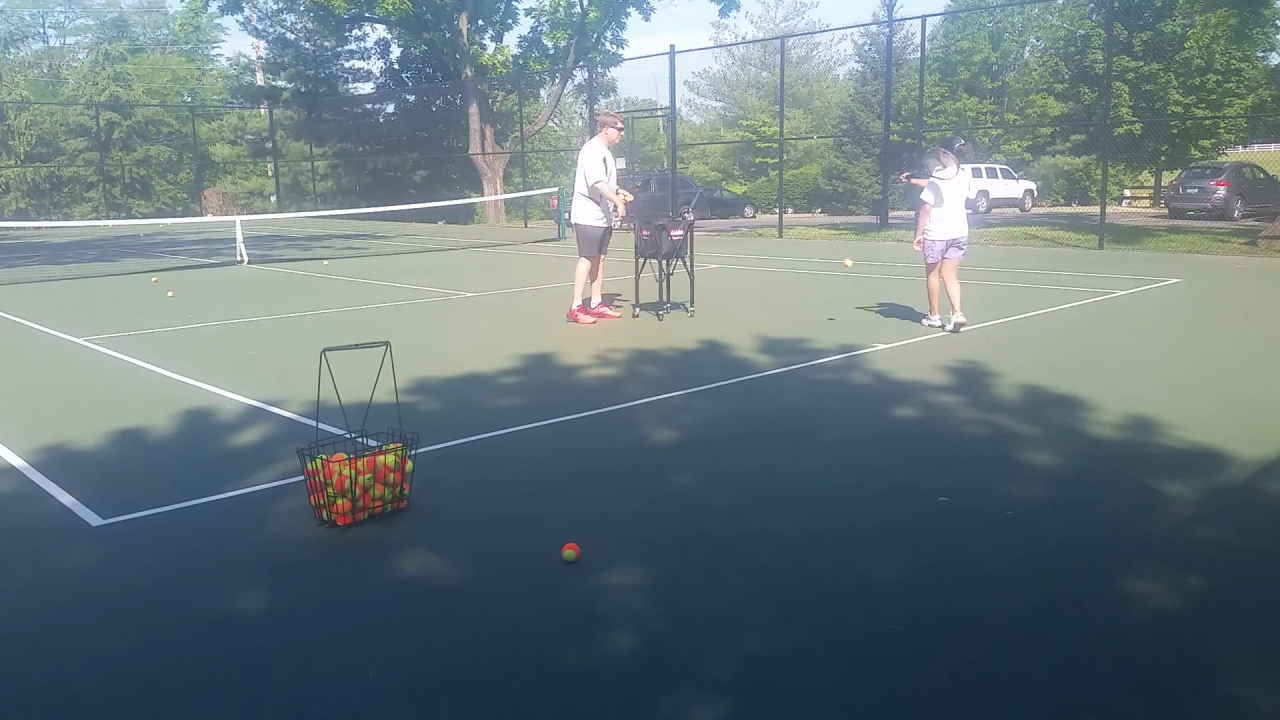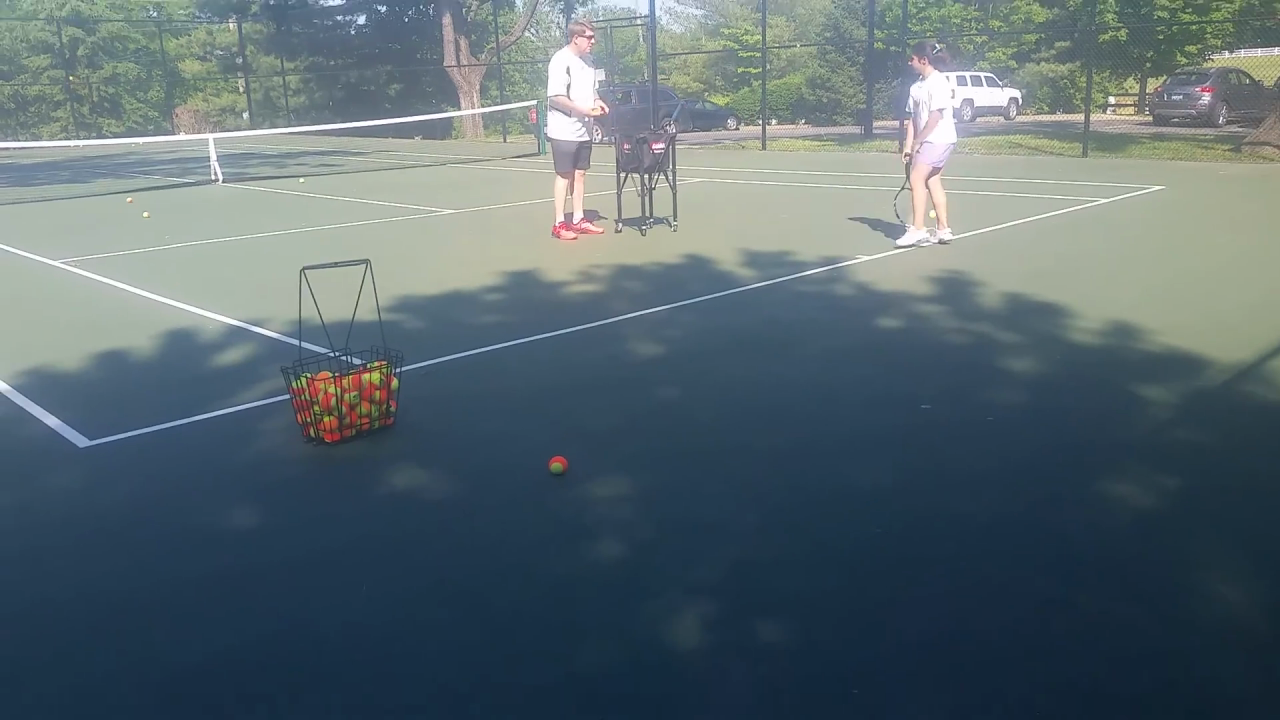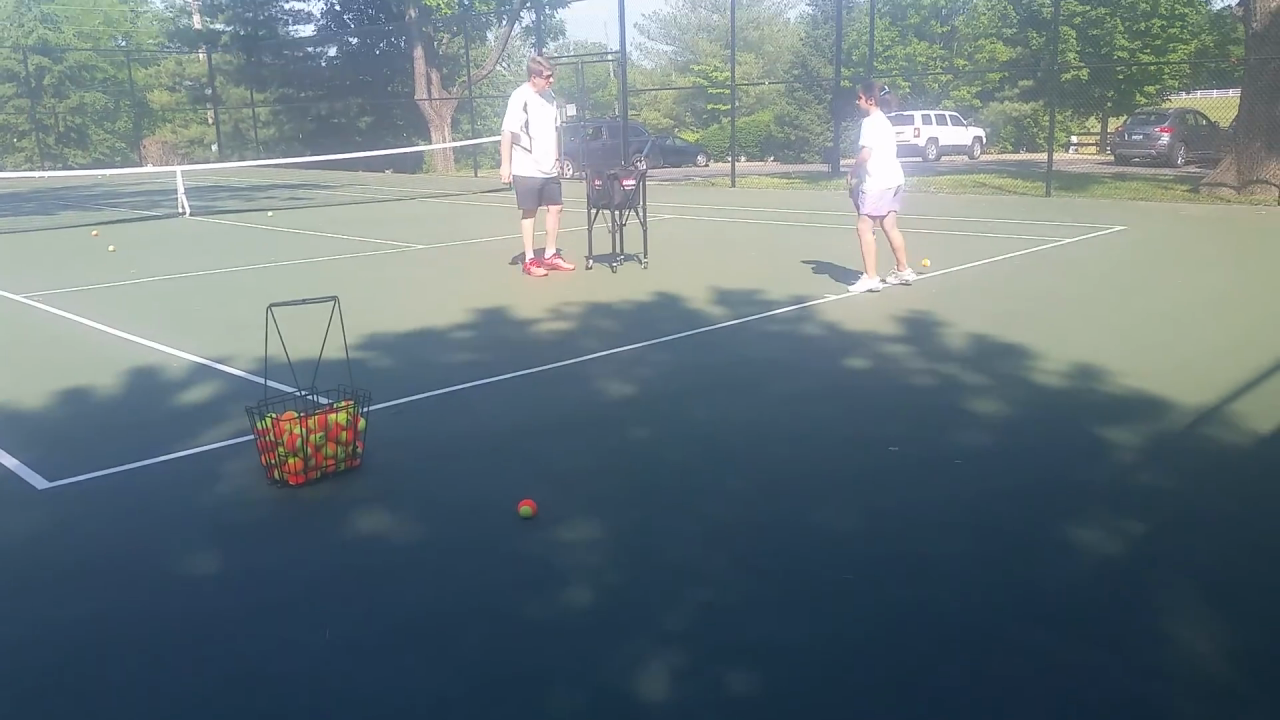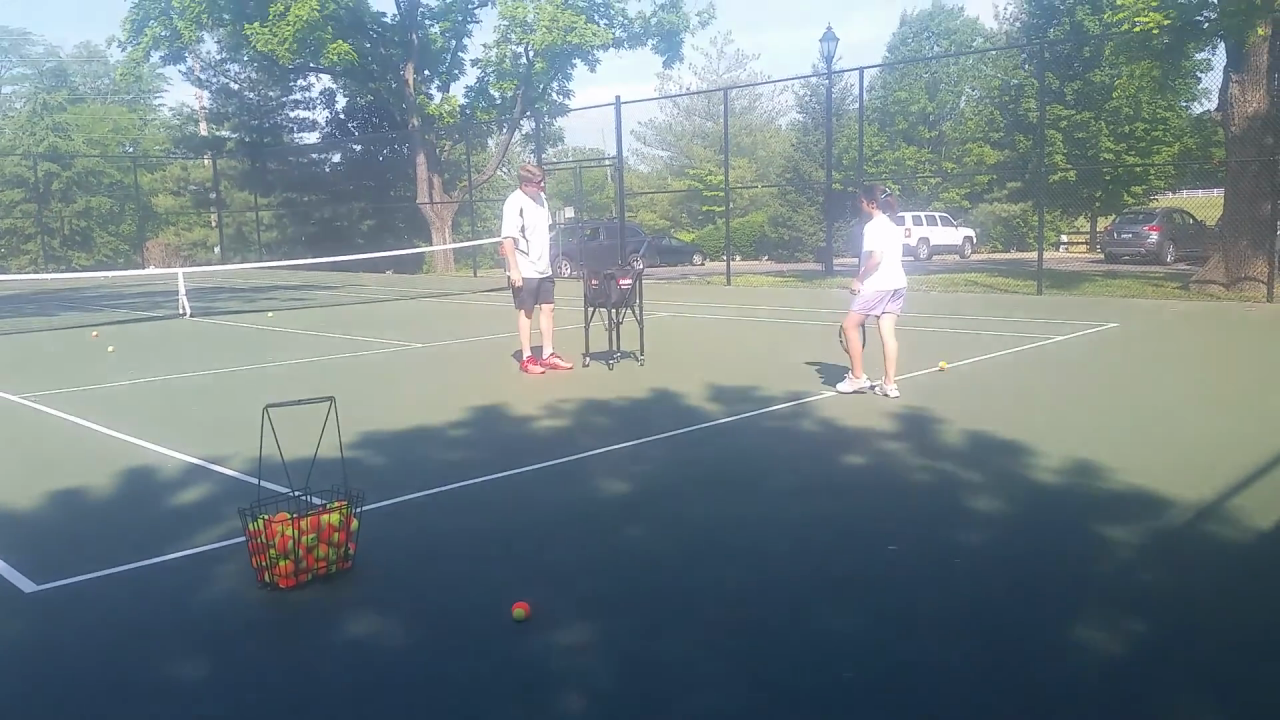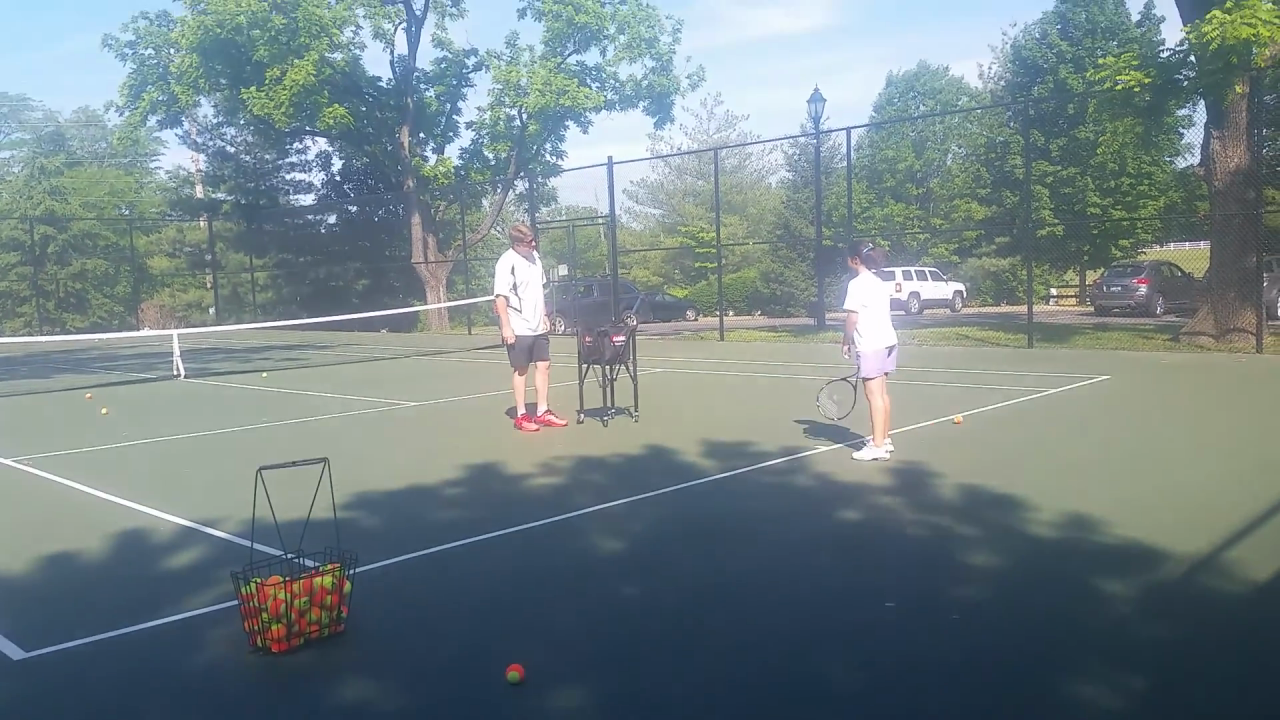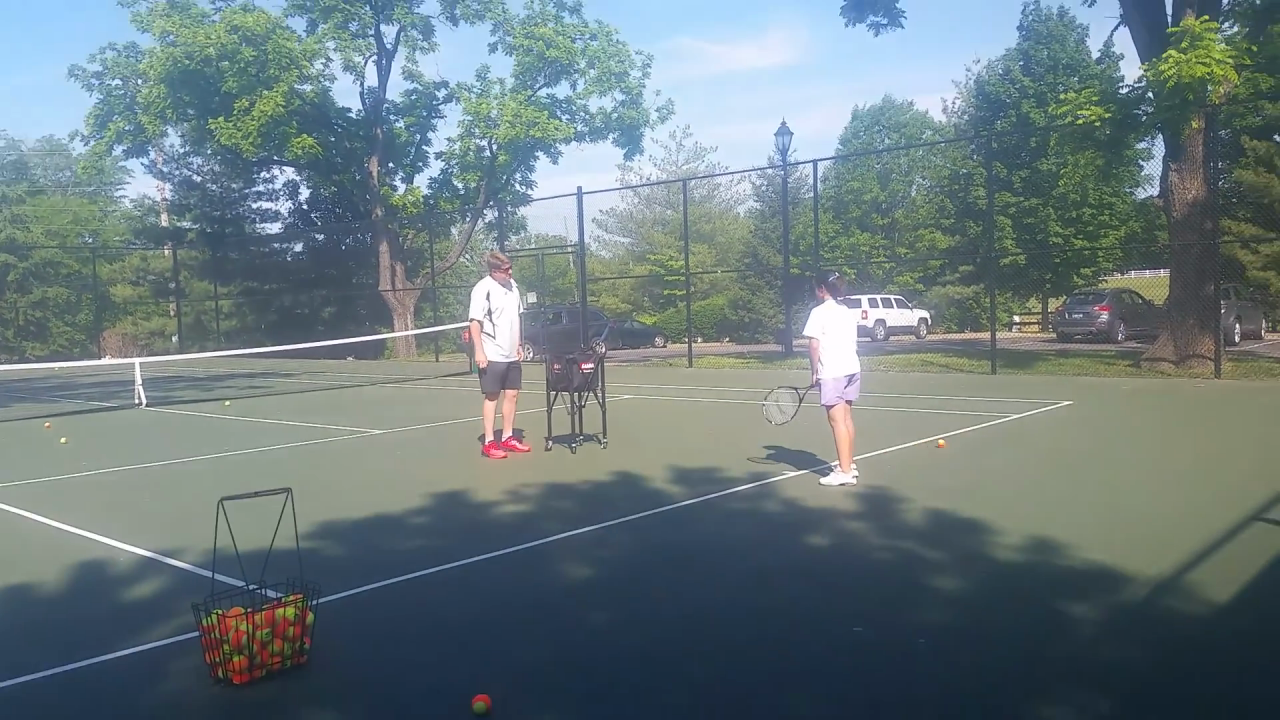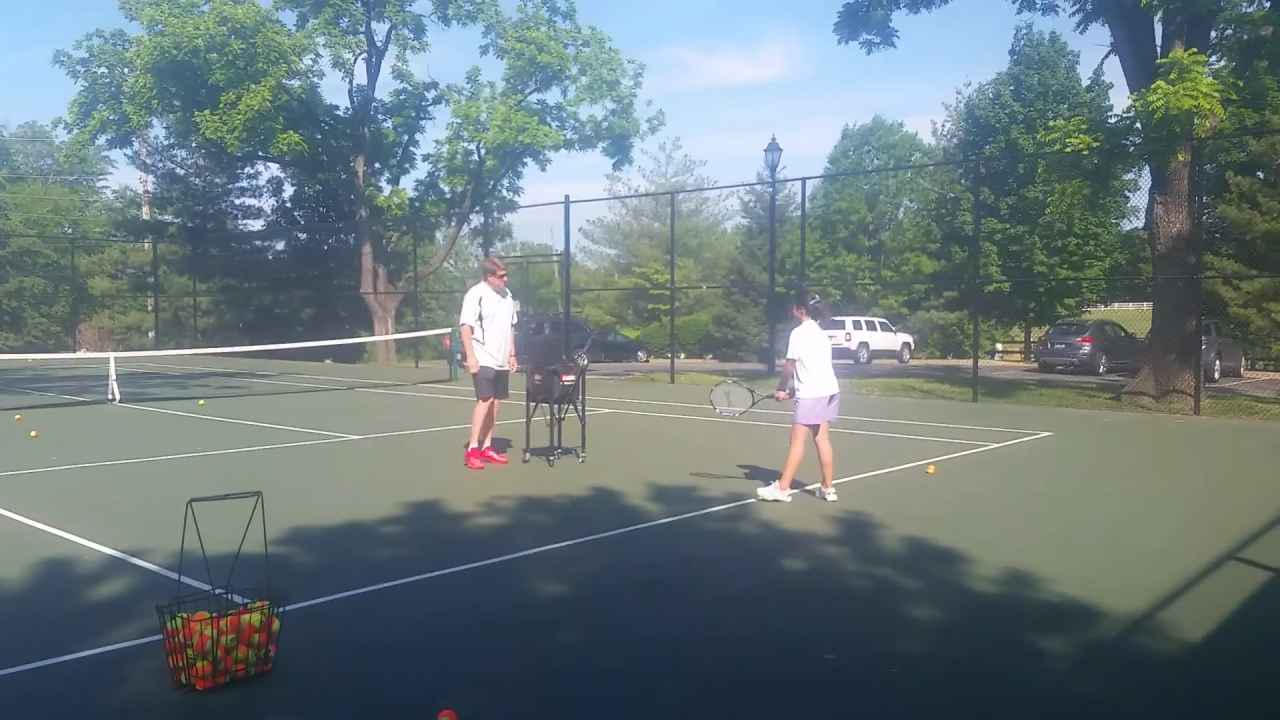
dt=0.5s
person 1, frame 1
left shoulder: (605, 151)
right shoulder: (593, 150)
right elbow: (598, 183)
left wrist: (619, 191)
right wrist: (619, 202)
left hip: (602, 216)
right hip: (588, 216)
left knee: (599, 259)
right knee: (587, 259)
left ankle: (596, 304)
right ankle: (576, 308)
person 1, frame 2
left shoulder: (586, 60)
right shoulder: (561, 60)
right elbow: (556, 96)
left wrist: (597, 101)
right wrist: (583, 110)
left hip: (583, 130)
right hip: (564, 130)
left knee: (580, 173)
right knee: (564, 175)
left ankle: (578, 220)
right ankle: (559, 224)
person 1, frame 3
left shoulder: (549, 95)
right shoulder: (520, 98)
right elbow: (508, 132)
left wrist: (556, 158)
right wrist: (506, 164)
left hip: (549, 168)
right hip: (527, 169)
left knee: (555, 208)
right knee: (530, 212)
left ankle: (550, 255)
right ankle: (530, 260)
person 1, frame 4
left shoulder: (540, 197)
right shoulder: (515, 203)
right elbow: (508, 239)
right wrist: (514, 269)
left hip: (543, 268)
right hip: (525, 270)
left knee: (548, 308)
right knee: (526, 312)
left ankle: (548, 355)
right ankle: (527, 359)
person 1, frame 5
left shoulder: (534, 257)
right shoulder: (506, 263)
right elbow: (500, 296)
left wrist: (544, 315)
right wrist: (506, 326)
left hip: (538, 326)
right hip: (518, 328)
left knee: (543, 366)
right knee: (521, 370)
left ankle: (543, 413)
right ankle: (521, 416)
person 1, frame 6
left shoulder: (512, 285)
right shoulder: (483, 289)
right elbow: (474, 321)
left wrist: (519, 344)
right wrist: (479, 351)
left hip: (511, 354)
right hip: (492, 355)
left knee: (512, 394)
right knee: (492, 396)
left ankle: (507, 437)
right ankle: (489, 442)
person 1, frame 7
left shoulder: (506, 295)
right shoulder: (476, 294)
right elbow: (465, 326)
left wrist: (512, 354)
right wrist: (470, 356)
left hip: (501, 360)
right hip: (483, 360)
left knee: (495, 403)
right knee: (485, 400)
left ankle: (486, 448)
right ankle: (472, 449)
person 2, frame 1
left shoulder: (939, 176)
right shoulder: (963, 177)
left elbow: (925, 208)
left wrist: (919, 233)
right wrist: (914, 181)
left hip: (937, 233)
right hip: (959, 232)
left knee: (932, 273)
right knee: (950, 275)
left ankle: (934, 315)
right ankle: (957, 314)
person 2, frame 2
left shoulder: (938, 82)
right shoulder: (916, 86)
left elbow: (936, 116)
right elbow: (914, 118)
left wrist: (917, 143)
right wrist: (908, 145)
left hip: (939, 139)
right hip: (930, 140)
left knee: (917, 179)
right knee: (933, 182)
left ankle: (918, 229)
right ankle: (943, 229)
person 2, frame 3
left shoulder: (870, 122)
right shoulder: (884, 122)
left elbow: (865, 154)
left wrist: (853, 174)
right wrist: (861, 177)
left hip: (879, 182)
right hip: (894, 180)
left knee: (864, 227)
right knee: (890, 226)
left ankle: (871, 277)
right ankle: (903, 270)
person 2, frame 4
left shoulder: (873, 226)
right shoulder: (894, 226)
left elbow: (875, 258)
left wrist: (858, 279)
left hip: (877, 285)
right hip: (897, 283)
left knee: (850, 325)
right knee: (888, 334)
left ankle: (857, 377)
right ankle: (889, 384)
person 2, frame 5
left shoulder: (856, 283)
right shoulder: (879, 283)
left elbow: (852, 319)
left wrist: (846, 343)
left hip: (870, 344)
right hip: (888, 340)
left knee: (873, 394)
right knee: (881, 392)
left ankle: (878, 446)
right ankle: (884, 439)
person 2, frame 6
left shoulder: (819, 312)
right shoulder: (848, 311)
left elbow: (814, 346)
right elbow: (852, 343)
left wrist: (814, 371)
left hip: (832, 372)
right hip: (851, 368)
left knee: (837, 421)
right knee: (846, 418)
left ankle: (845, 471)
right ankle: (849, 465)
person 2, frame 7
left shoulder: (799, 333)
right shoulder: (821, 333)
left elbow: (790, 366)
left wrist: (781, 389)
right wrist: (792, 389)
left hip: (811, 393)
right hip: (829, 390)
left knee: (797, 440)
right knee: (822, 438)
left ankle: (782, 488)
right ankle: (828, 488)
